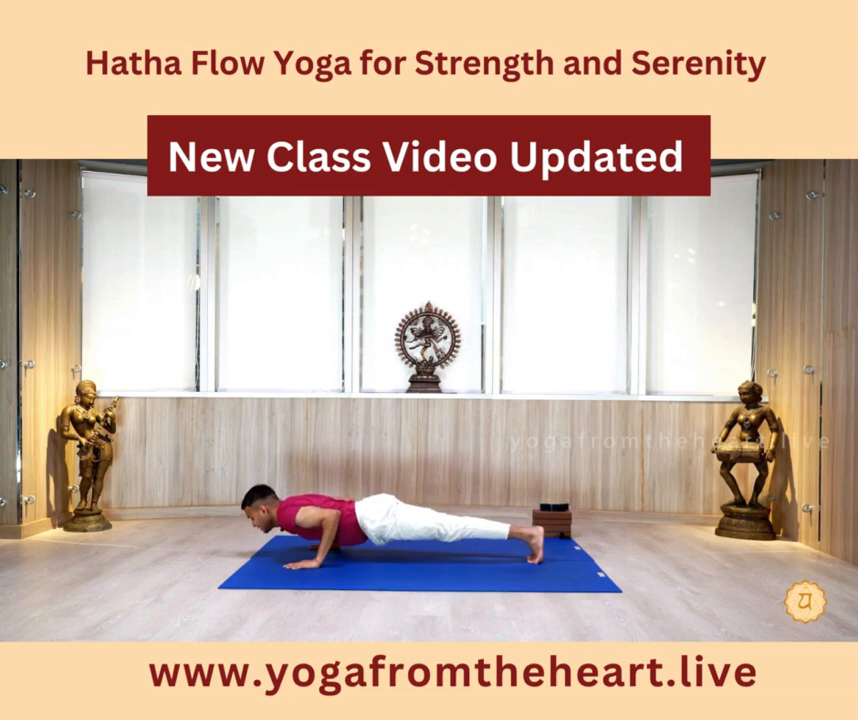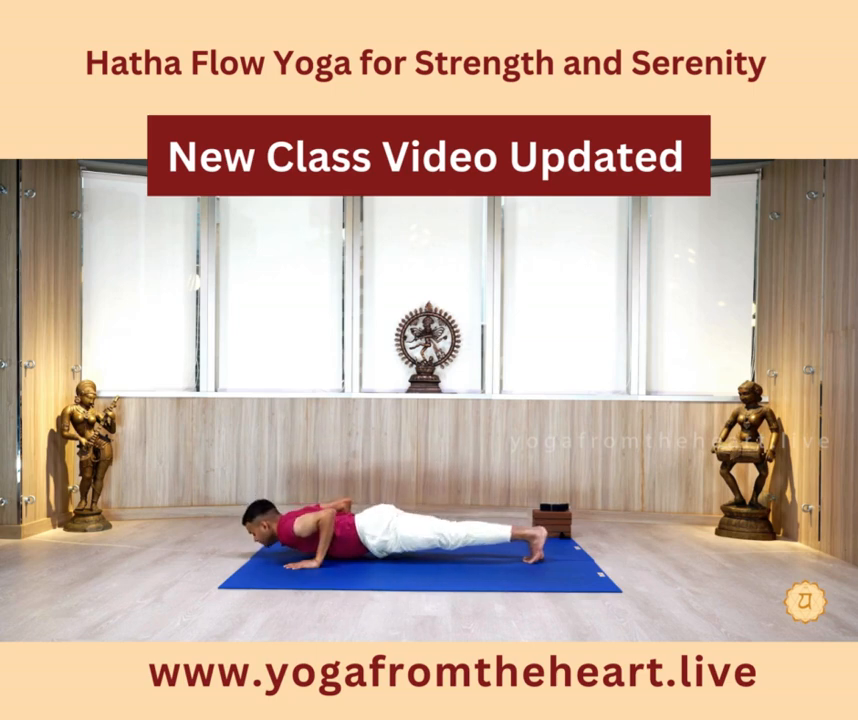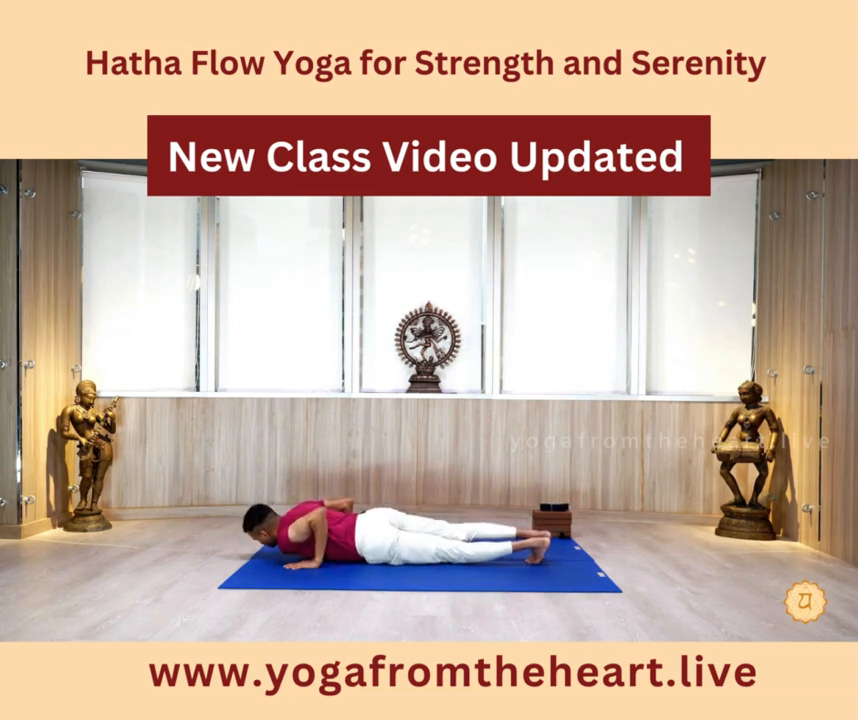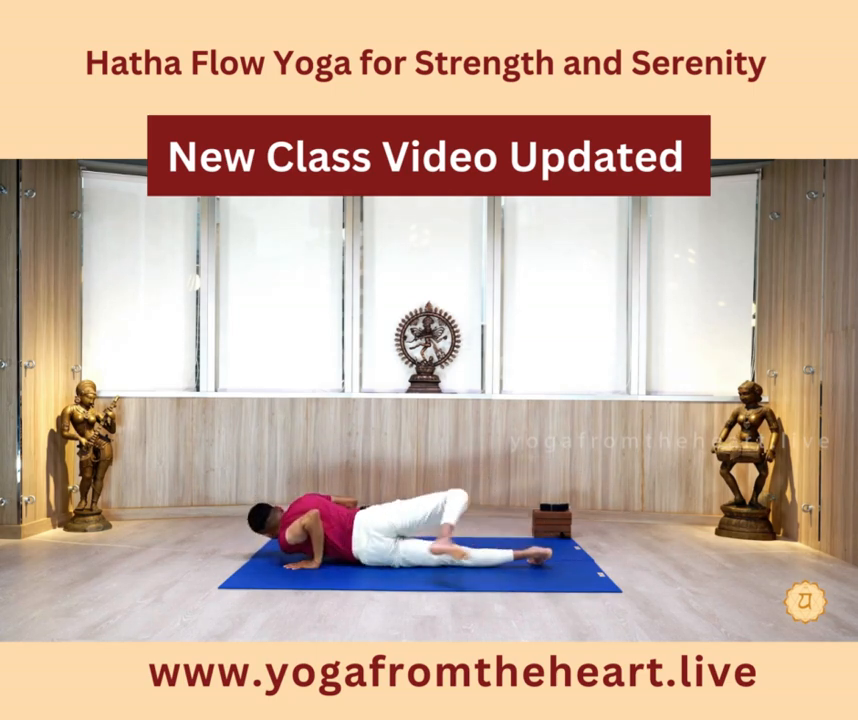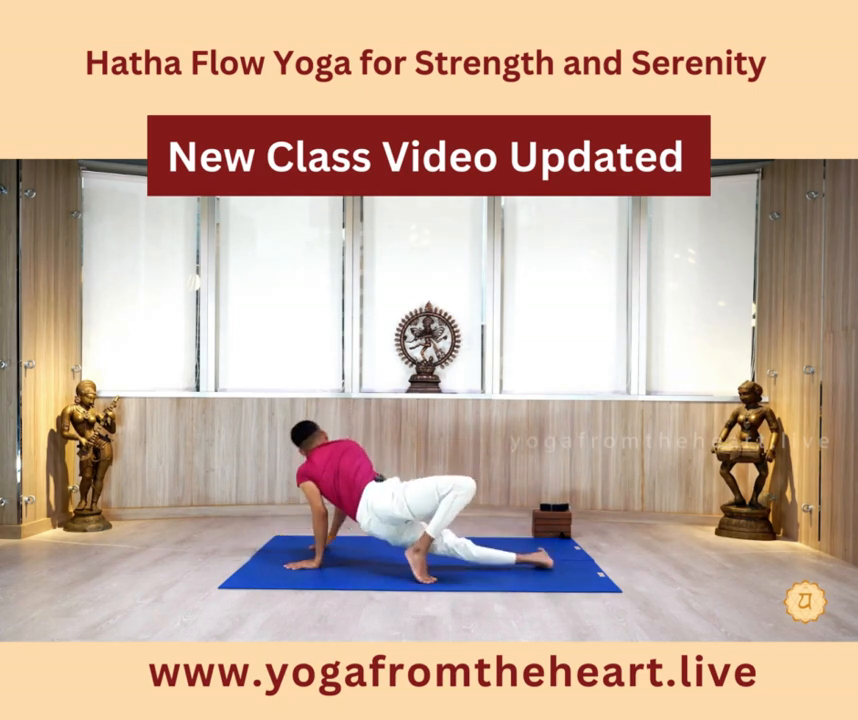
dt=1s
person 1, frame 1
left shoulder: (287, 515)
right shoulder: (294, 504)
left elbow: (332, 515)
left wrist: (318, 559)
right wrist: (334, 542)
left hip: (375, 518)
right hip: (376, 508)
left knee: (447, 529)
right knee: (449, 525)
left ankle: (528, 533)
right ankle: (527, 531)
person 1, frame 2
left shoulder: (287, 530)
right shoulder: (298, 517)
left elbow: (328, 515)
right elbow: (344, 502)
left wrist: (318, 559)
right wrist: (338, 539)
left hip: (376, 532)
right hip: (377, 518)
left knee: (449, 537)
right knee: (453, 530)
left ankle: (530, 534)
right ankle: (529, 531)
person 1, frame 3
left shoulder: (287, 538)
right shoulder: (299, 510)
left elbow: (319, 515)
right elbow: (347, 502)
left wrist: (317, 559)
left hip: (376, 545)
right hip: (377, 517)
left knee: (454, 552)
right knee: (459, 533)
left ankle: (531, 544)
right ankle: (531, 533)
person 1, frame 4
left shoulder: (287, 539)
right shoulder: (305, 500)
left elbow: (311, 519)
right elbow: (350, 502)
left wrist: (316, 559)
left hip: (369, 551)
right hip: (373, 520)
left ankle: (518, 552)
person 1, frame 5
left shoulder: (304, 472)
right shoulder: (347, 445)
left elbow: (320, 512)
left wrist: (318, 557)
right wrist: (330, 534)
left hip: (372, 521)
right hip: (382, 498)
left knee: (454, 545)
right knee: (464, 485)
